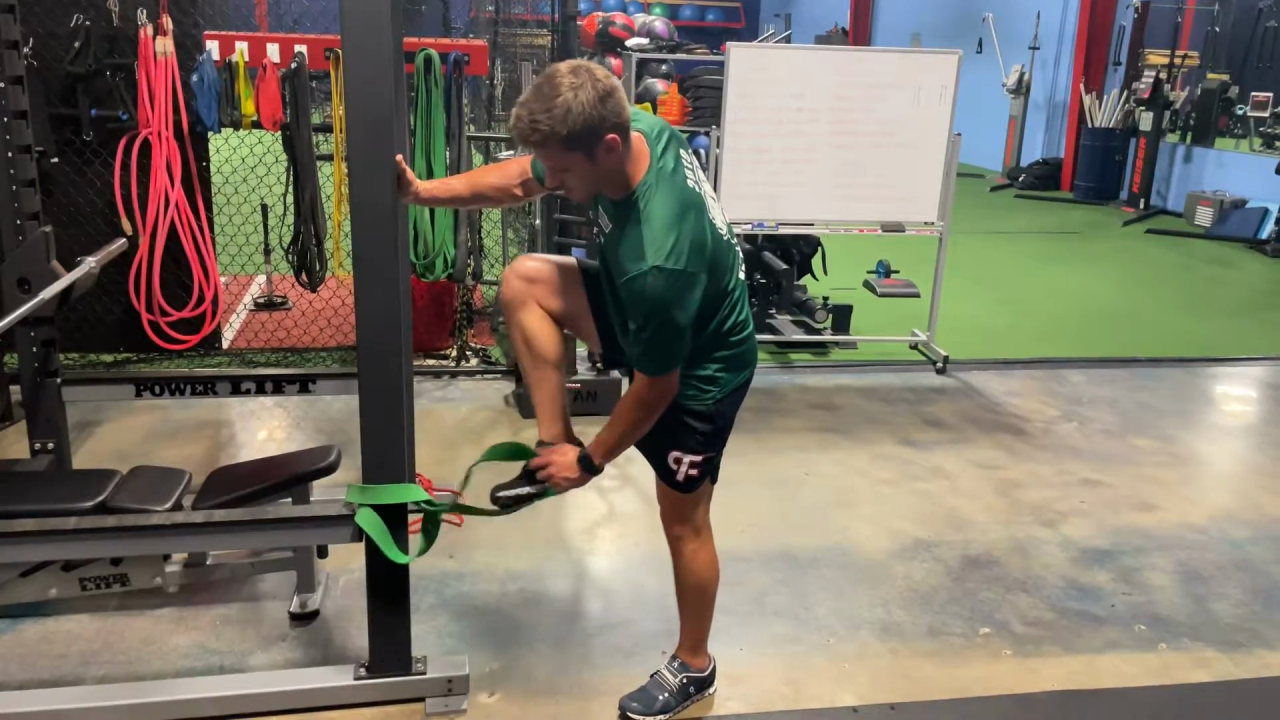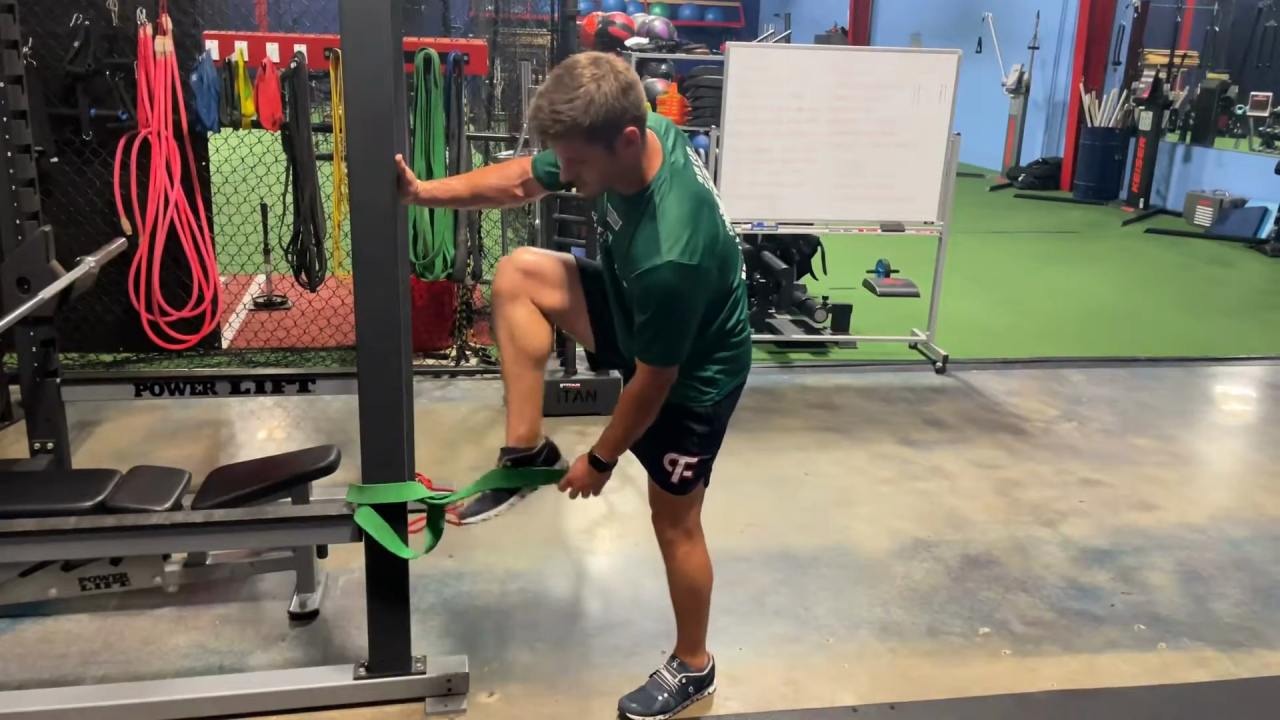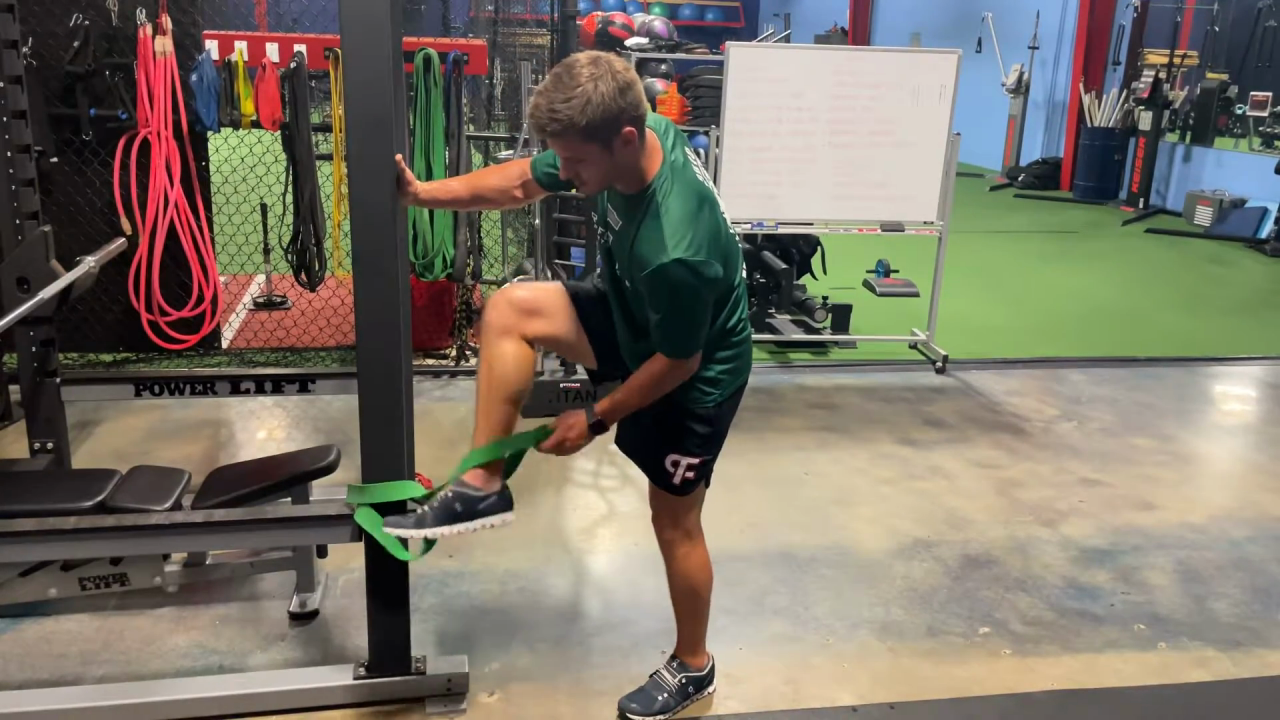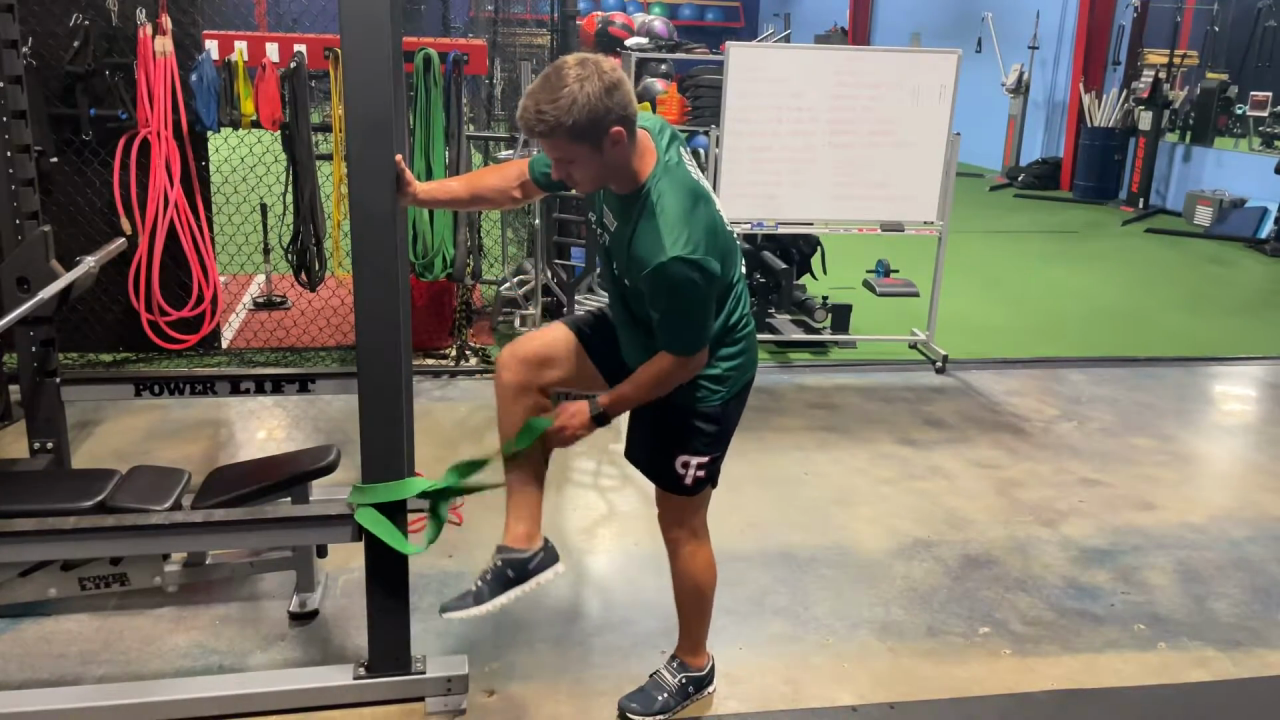
dt=0.3s
person 1, frame 1
left shoulder: (657, 262)
right shoulder: (634, 128)
left elbow: (653, 388)
right elbow: (519, 180)
left wrist: (590, 462)
right wrist: (424, 190)
left hip: (699, 369)
right hip: (649, 320)
left knee: (681, 519)
right knee: (524, 281)
left ankle: (694, 666)
right ankle: (553, 440)
person 1, frame 2
left shoulder: (671, 255)
right shoulder: (633, 135)
left elbow: (655, 378)
right elbow: (521, 180)
left wrist: (599, 462)
right wrist: (424, 190)
left hip: (693, 373)
right hip: (637, 315)
left knee: (673, 520)
right knee: (518, 272)
left ankle: (693, 666)
right ankle: (524, 450)
person 1, frame 3
left shoulder: (675, 251)
right shoulder: (631, 136)
left elbow: (676, 363)
right elbow: (521, 181)
left wrist: (595, 419)
right wrist: (423, 192)
left hip: (694, 376)
right hip: (636, 320)
left knee: (673, 521)
right knee: (510, 309)
left ankle: (692, 666)
right ankle: (483, 482)
person 1, frame 4
left shoulder: (673, 250)
right shoulder: (623, 138)
left elbow: (684, 360)
right elbow: (518, 183)
left wrist: (598, 410)
right wrist: (423, 192)
left hip: (701, 373)
right hip: (637, 330)
left knee: (679, 520)
right knee: (519, 365)
left ankle: (693, 665)
right ankle: (523, 551)
